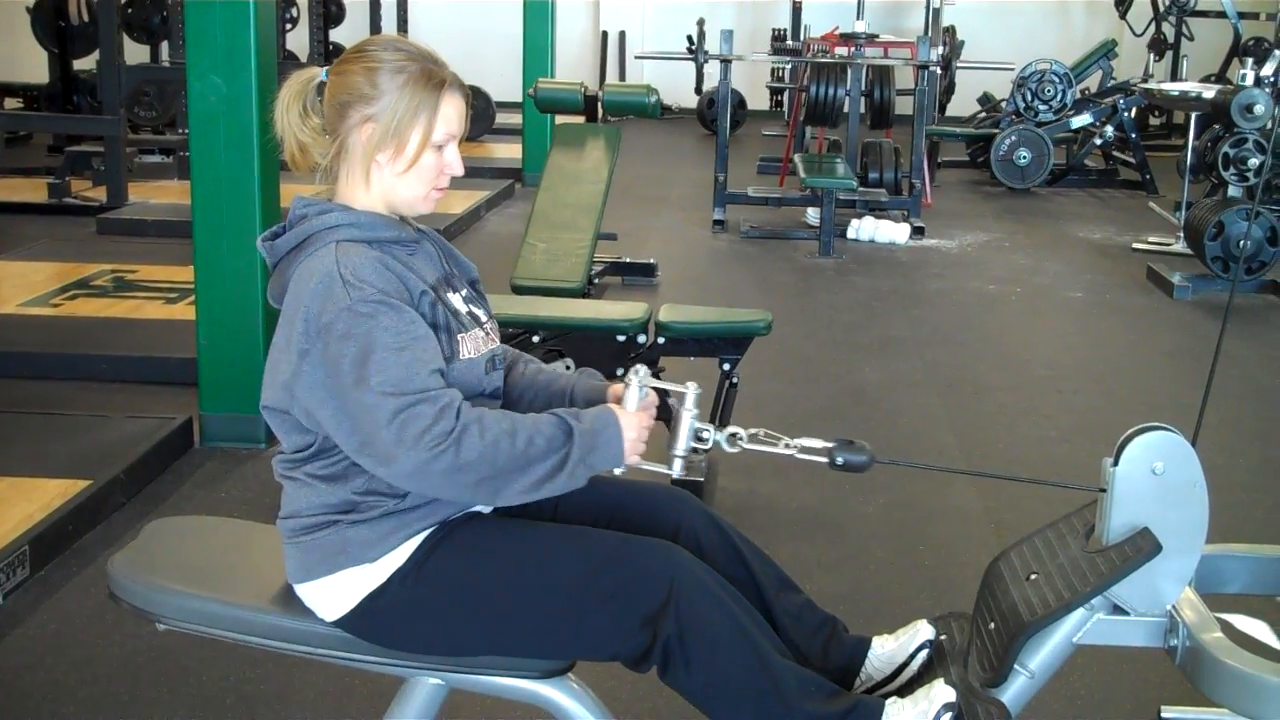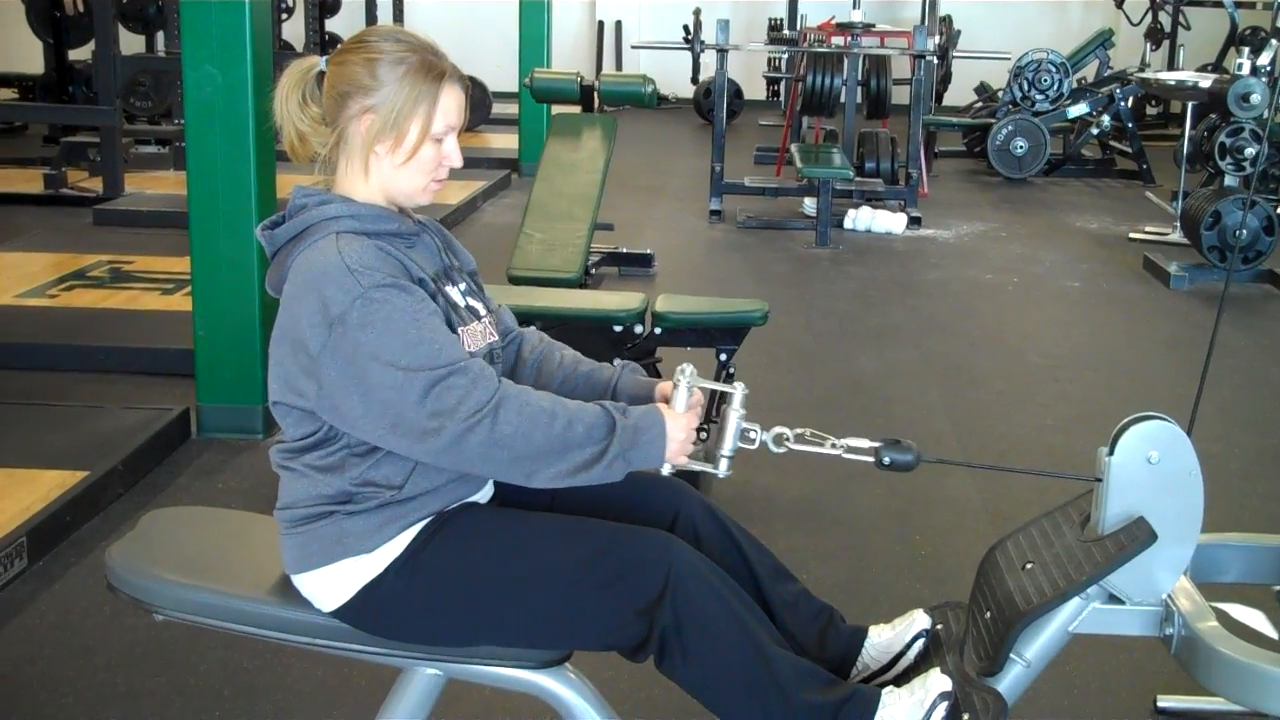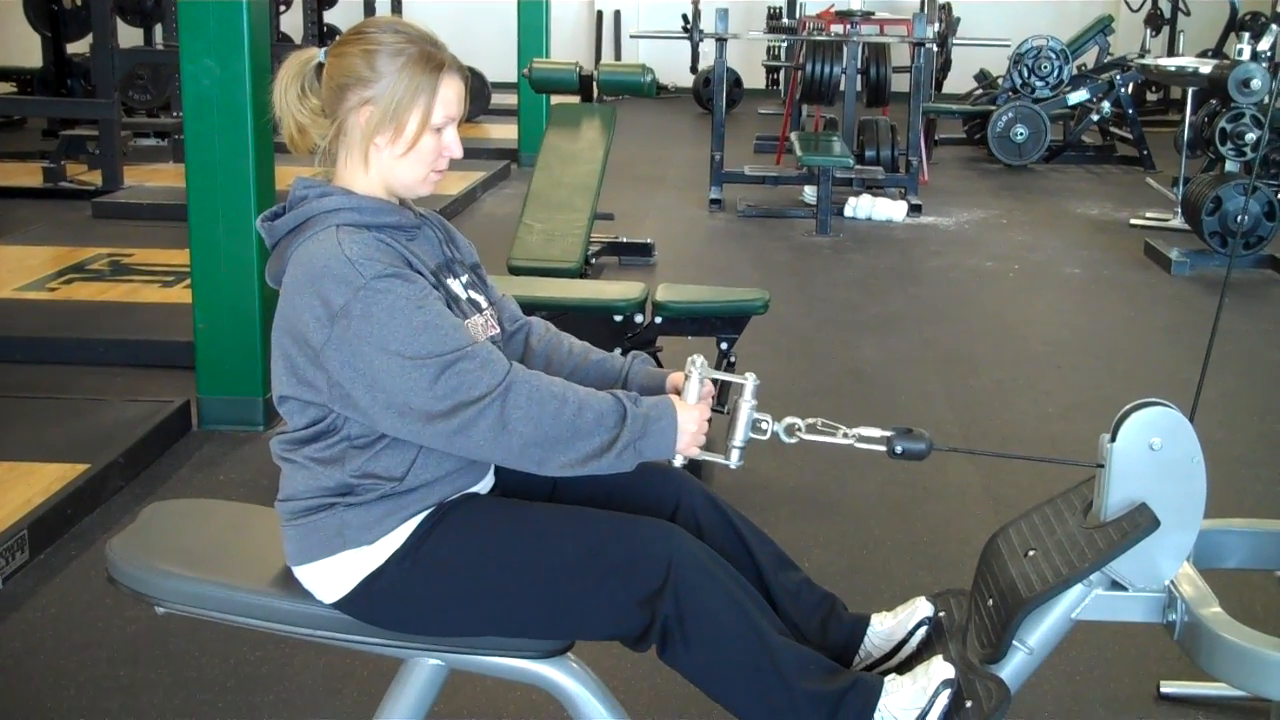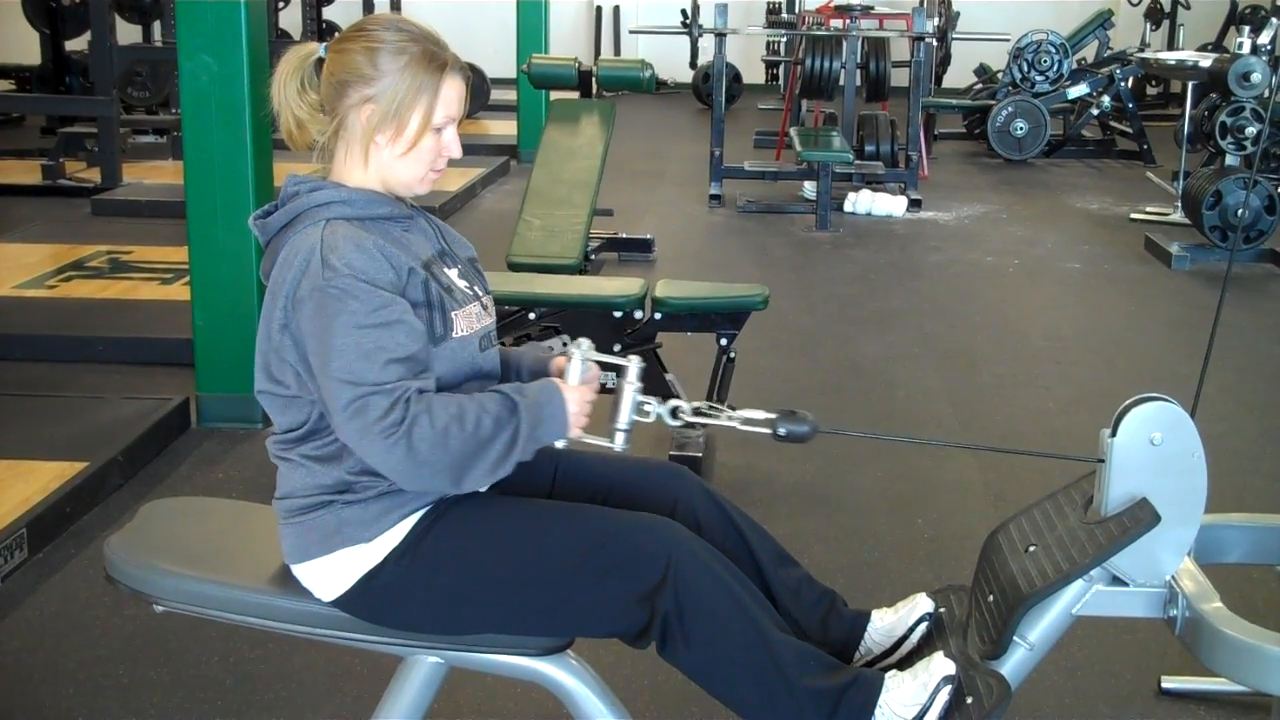
dt=0.7s
person 1, frame 1
left shoulder: (405, 245)
right shoulder: (344, 286)
left elbow: (488, 374)
right elbow: (436, 445)
left wrist: (593, 396)
right wrist: (598, 436)
left hip: (448, 506)
right hip: (384, 561)
left knee: (671, 515)
right knee: (661, 584)
left ankle: (842, 661)
person 1, frame 2
left shoulder: (408, 236)
right shoulder: (345, 276)
left elbow: (510, 351)
right elbow: (481, 419)
left wrist: (635, 392)
right wrist: (642, 431)
left hip: (450, 489)
right hip: (381, 552)
left knee: (668, 506)
right knee: (657, 572)
left ankle: (837, 650)
person 1, frame 3
left shoulder: (410, 229)
right shoulder: (347, 269)
left elbow: (516, 341)
right elbow: (493, 403)
left wrist: (645, 381)
right wrist: (653, 422)
left hip: (454, 477)
right hip: (381, 542)
left knee: (670, 495)
right knee: (660, 562)
left ankle: (841, 640)
person 1, frame 4
left shoulder: (399, 225)
right shoulder: (338, 261)
right elbow: (402, 437)
left wrist: (541, 371)
right wrist: (544, 410)
left hip: (453, 479)
right hip: (380, 537)
left knee: (671, 492)
right knee: (658, 558)
left ankle: (842, 637)
